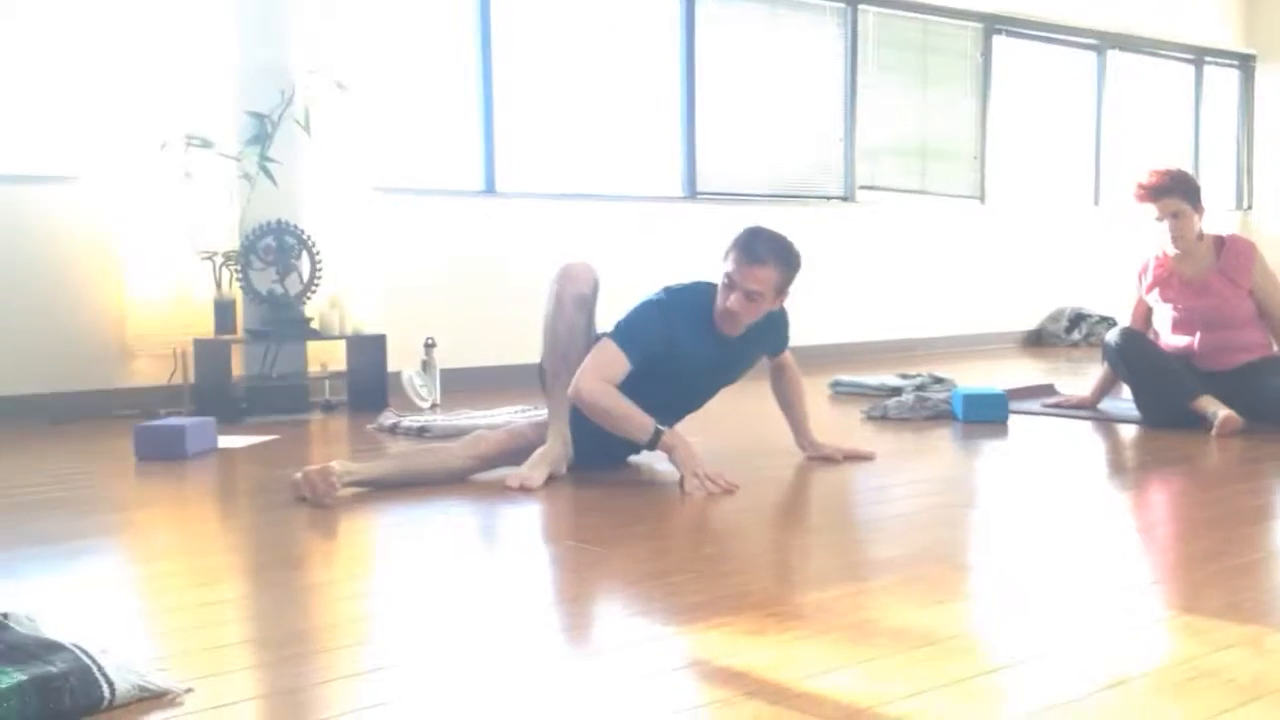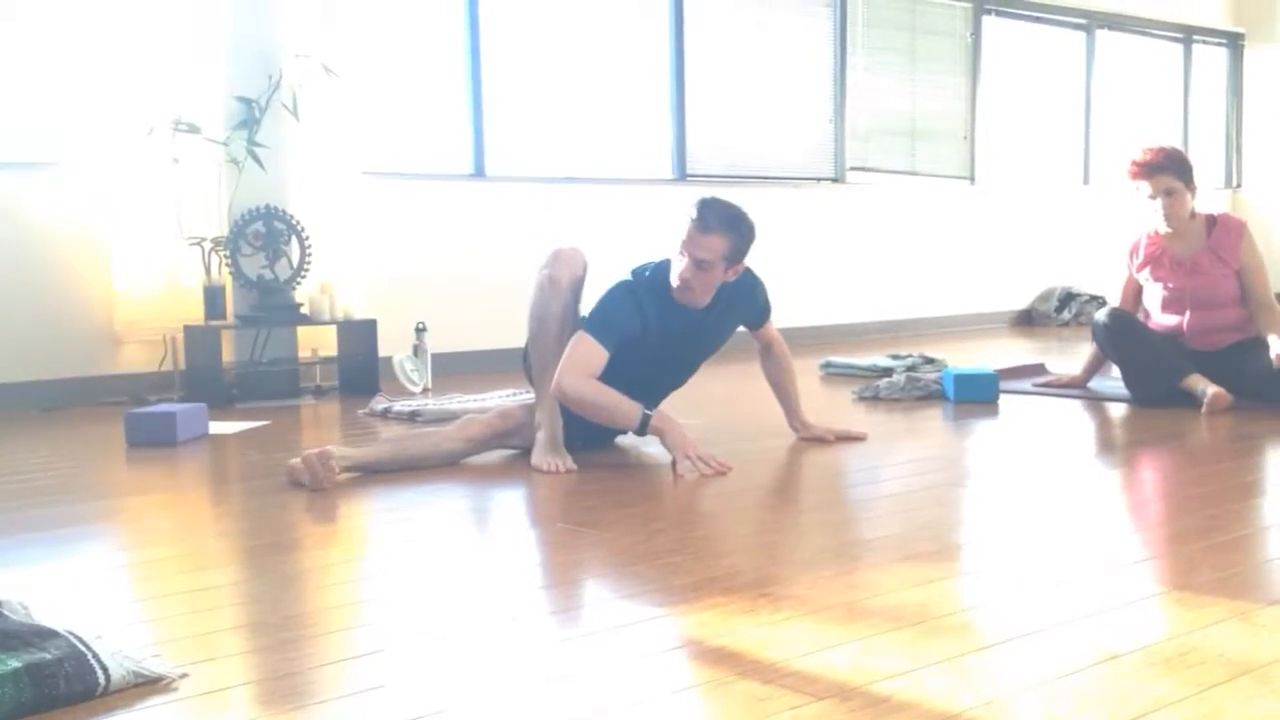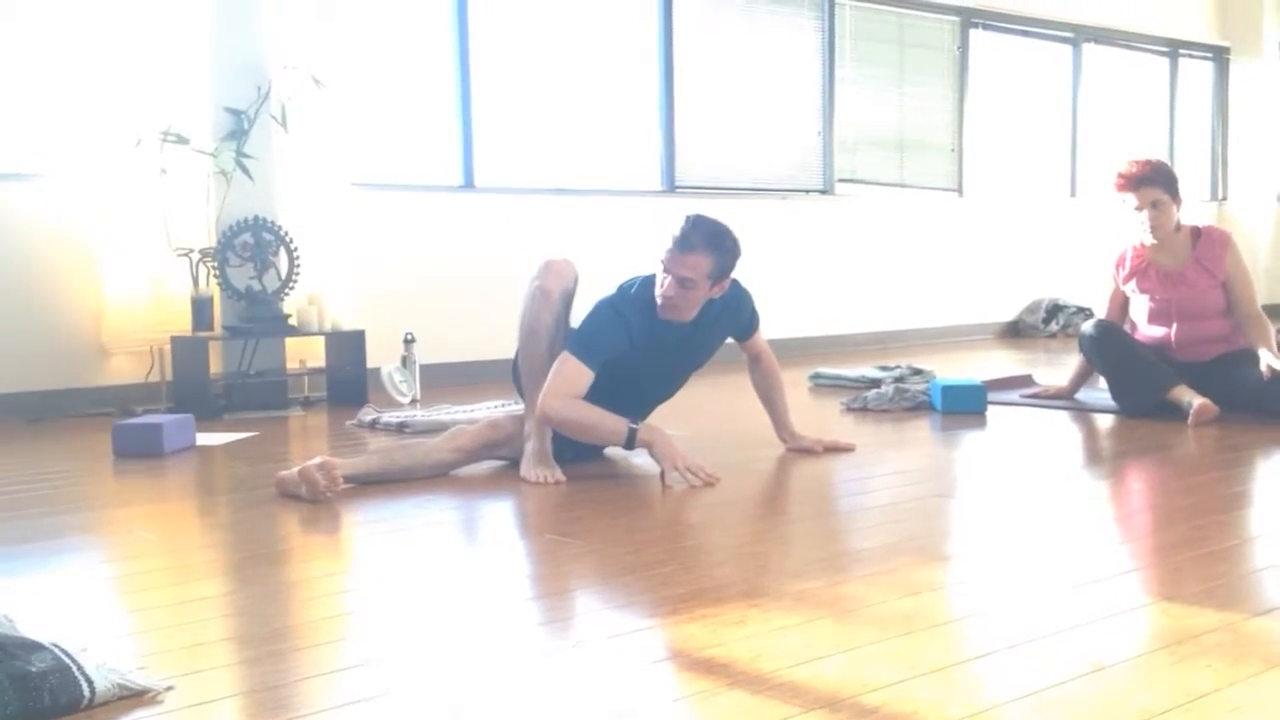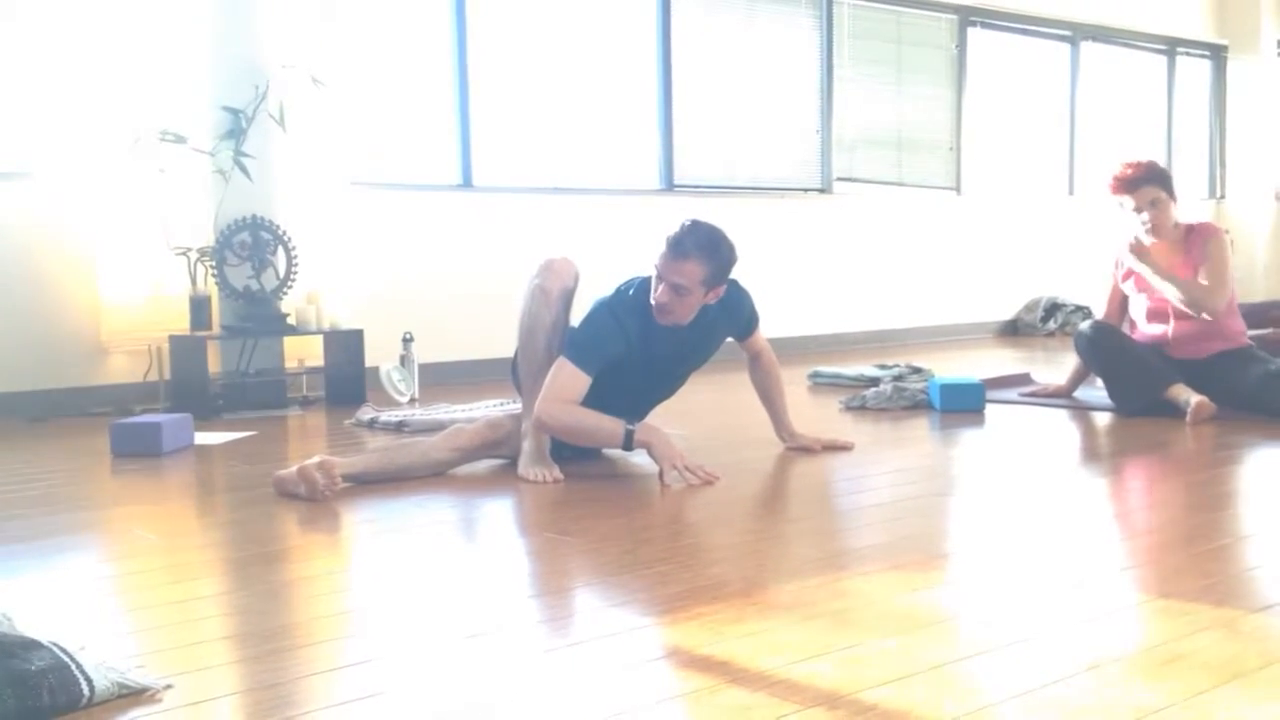
dt=1s
person 1, frame 1
left shoulder: (770, 322)
right shoulder: (669, 310)
left elbow: (783, 368)
right elbow: (588, 389)
left wrist: (808, 442)
right wrist: (673, 442)
left hip: (620, 441)
right hip: (586, 406)
left knee: (499, 446)
left ankle: (349, 472)
right ankle: (557, 442)
person 1, frame 2
left shoulder: (743, 291)
right shoulder: (634, 295)
left elbow: (772, 345)
right elbow: (571, 383)
left wrist: (800, 423)
right wrist: (663, 425)
left hip: (608, 420)
right hip: (566, 389)
left knee: (493, 429)
left ankle: (344, 459)
right ankle: (548, 427)
person 1, frame 3
left shoulder: (731, 303)
right shoulder: (620, 311)
left elbow: (760, 357)
right elbow: (554, 404)
left wrist: (789, 434)
right wrist: (650, 436)
left hip: (601, 428)
right hip: (556, 402)
left knee: (483, 440)
right ankle: (514, 446)
person 1, frame 4
left shoulder: (730, 303)
right shoulder: (616, 313)
left elbow: (760, 355)
right elbow: (552, 410)
left wrist: (787, 433)
right wrist: (647, 436)
left hip: (603, 422)
right hip: (555, 401)
left knee: (480, 439)
right ankle: (489, 449)
person 2, frame 1
left shoulder: (1241, 254)
right shoulder: (1151, 272)
right elbow: (1126, 348)
right wrist: (1093, 397)
left hip: (1248, 376)
right hip: (1182, 382)
right knee: (1117, 339)
right ankle: (1212, 409)
person 2, frame 2
left shoulder: (1231, 233)
right shoulder: (1141, 251)
right elbow: (1115, 328)
right wrist: (1083, 376)
left hip: (1235, 354)
right hip: (1169, 359)
right knee: (1106, 320)
right ankle: (1202, 388)
person 2, frame 3
left shoulder: (1217, 245)
right shoulder: (1127, 262)
left elbow: (1249, 314)
right elbow: (1102, 337)
right wrist: (1070, 387)
left hip: (1220, 366)
right hip: (1154, 369)
right knee: (1092, 331)
right ankle: (1188, 399)
person 2, frame 4
left shoulder: (1208, 238)
right shoulder: (1127, 259)
left elbow: (1211, 306)
right elbow: (1104, 331)
left wrist: (1145, 266)
right wrist: (1069, 385)
left hip: (1220, 360)
right hip: (1153, 367)
right knee: (1088, 333)
right ankle: (1184, 397)
